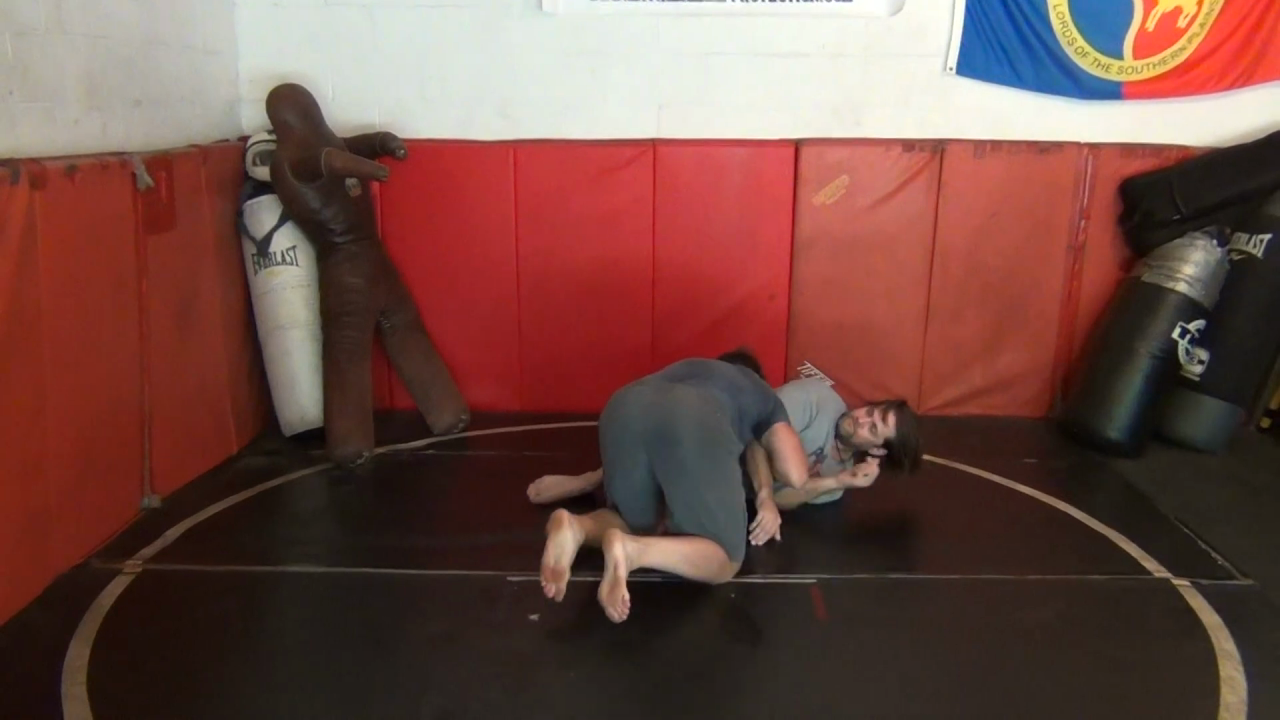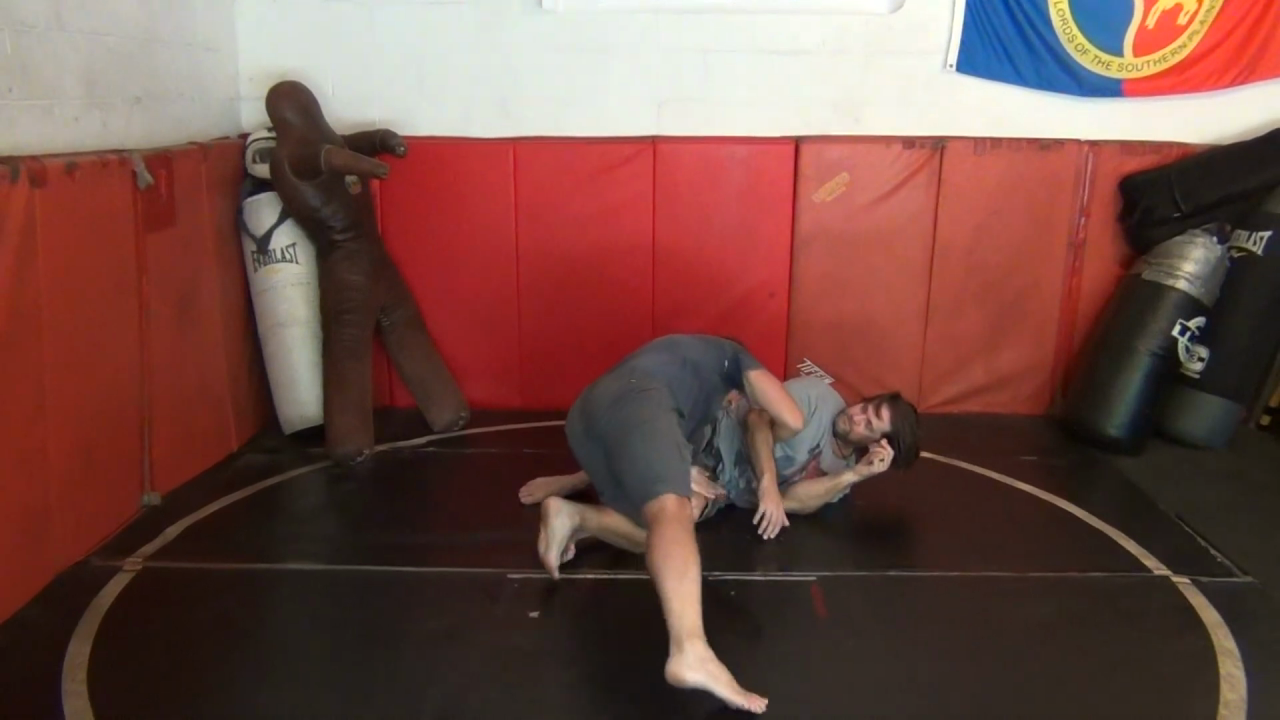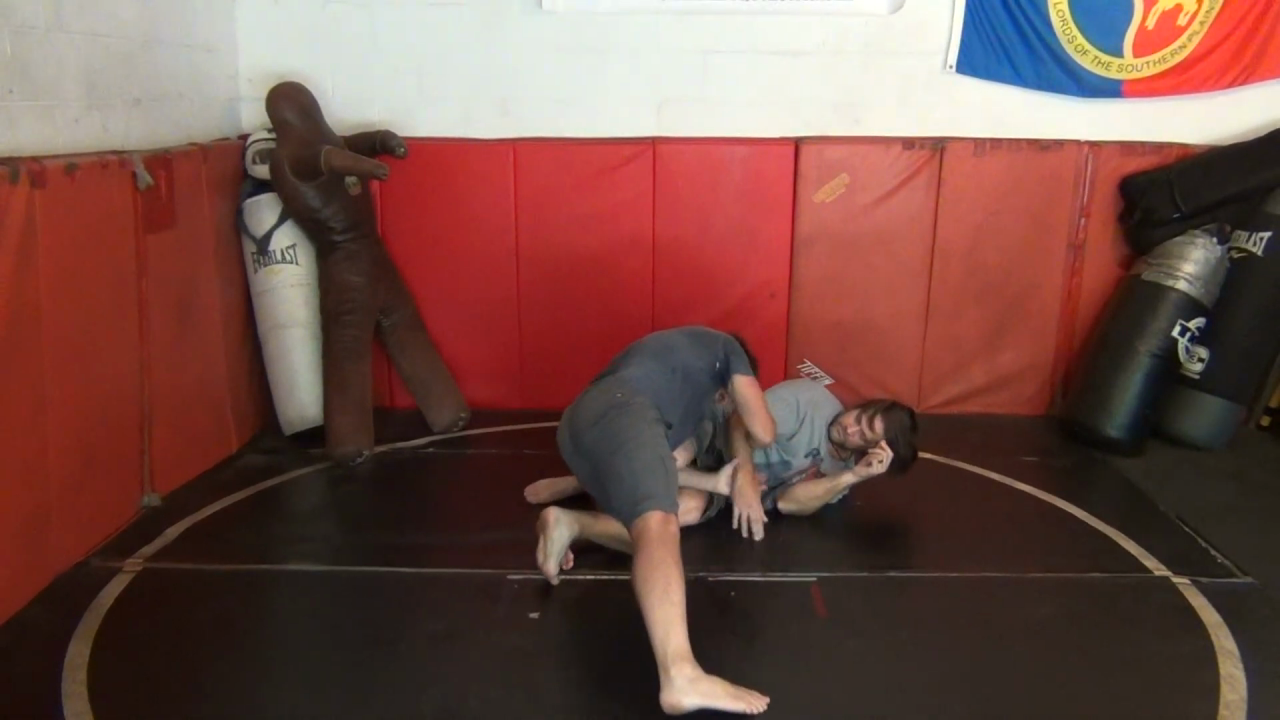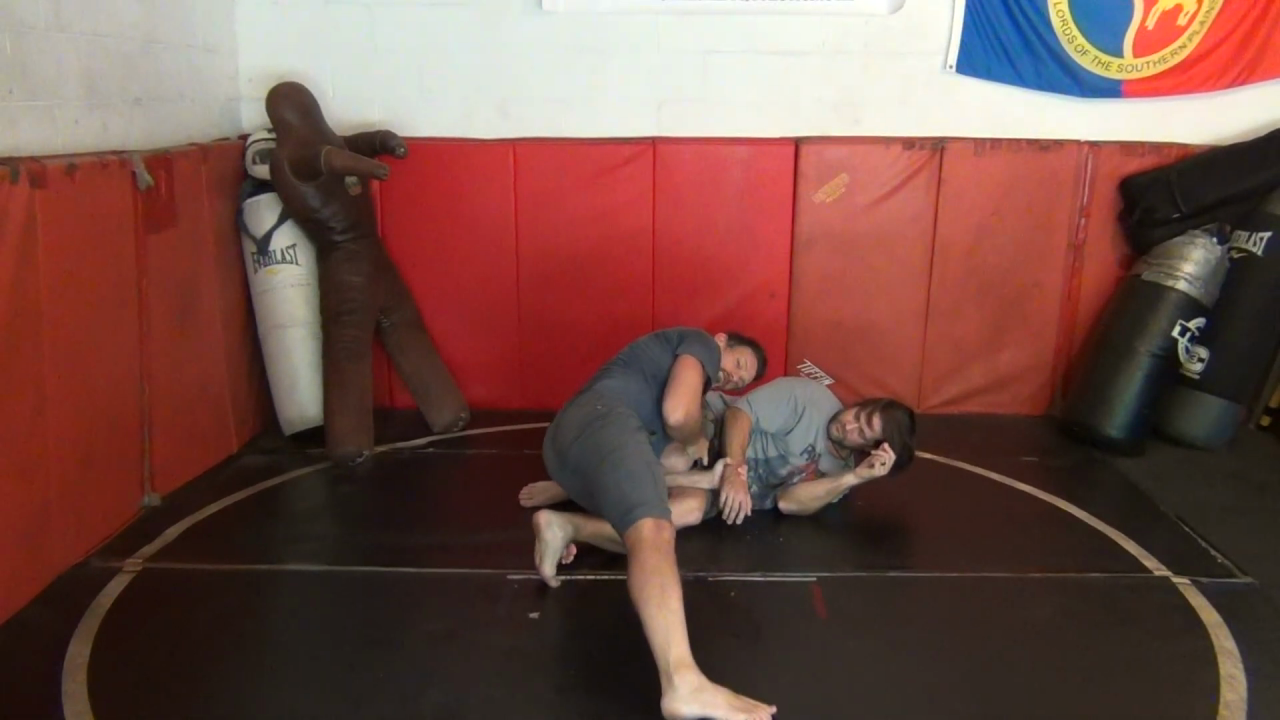
dt=0.7s
person 1, frame 1
left shoulder: (838, 475)
right shoulder: (820, 398)
left elbow: (783, 495)
left wrist: (849, 481)
right wrist: (764, 499)
right ankle: (582, 483)
person 1, frame 2
left shoulder: (842, 472)
right shoulder: (819, 397)
left elbow: (791, 502)
right elbow: (758, 419)
left wrist: (858, 474)
right wrist: (768, 483)
left hip: (723, 488)
right hip: (713, 434)
left knee: (693, 506)
right ankle: (571, 484)
person 1, frame 3
left shoulder: (841, 473)
right shoulder: (813, 397)
left elbow: (787, 502)
right elbow: (745, 422)
left wrist: (855, 477)
right wrist: (745, 479)
left hip: (732, 488)
right hip: (715, 432)
left knee: (691, 508)
right knee: (672, 459)
right ankle: (577, 485)
person 1, frame 4
left shoulder: (839, 472)
right shoulder: (811, 397)
left elbow: (789, 502)
right elbow: (739, 414)
left wrist: (857, 478)
right wrist: (734, 470)
left hip: (735, 487)
left knee: (690, 509)
right knee: (675, 462)
person 2, frame 1
left shoulder: (324, 145)
right shoulder: (291, 156)
left elbow: (348, 147)
right elbow: (309, 161)
left wrist: (383, 141)
right wrist: (340, 162)
left hip: (371, 258)
right hip: (346, 268)
left knee: (406, 331)
right knee: (347, 351)
left ankle: (447, 417)
right ankle: (351, 446)
person 2, frame 2
left shoulder: (325, 143)
right shoulder: (292, 155)
right elbow: (309, 157)
left wrist: (383, 138)
right wrist: (341, 159)
left hip: (371, 255)
right hip: (346, 265)
left knee: (406, 330)
right knee: (348, 349)
left ankle: (426, 420)
right ankle: (351, 445)
person 2, frame 3
left shoulder: (326, 144)
right shoulder: (291, 156)
right elbow: (310, 159)
left wrist: (383, 140)
right wrist: (340, 160)
left hip: (371, 257)
right hip: (346, 266)
left knee: (406, 331)
right knee: (348, 350)
left ankle: (447, 414)
right ankle: (351, 444)
person 2, frame 4
left shoulder: (326, 144)
right shoulder: (291, 156)
right elbow: (309, 158)
left wrist: (382, 139)
right wrist: (339, 160)
left hip: (370, 256)
right hip: (345, 266)
left knee: (406, 331)
right knee: (348, 349)
right ankle: (351, 445)
person 3, frame 1
left shoulder: (686, 368)
right shoulder: (761, 393)
right elbow: (795, 475)
right hip: (695, 423)
left knee: (635, 523)
right knee: (723, 561)
left ankle: (574, 527)
right ankle: (630, 550)
person 3, frame 2
left shoulder: (678, 356)
right shoulder: (731, 355)
right elbow: (791, 420)
left hip: (585, 411)
right hip: (635, 400)
left knee: (652, 526)
right knee: (671, 512)
left ankle: (571, 516)
right ankle: (690, 654)
person 3, frame 3
left shoulder: (670, 351)
right shoulder: (725, 348)
right elbow: (763, 433)
left hip: (575, 425)
right hip: (621, 411)
right knee: (659, 526)
left ankle: (568, 523)
right ankle: (680, 676)
person 3, frame 4
left shoulder: (667, 359)
right shoulder: (700, 343)
right elbow: (678, 412)
right wrist: (696, 441)
left hip: (561, 439)
right hip: (603, 421)
left knee: (656, 529)
right knee: (652, 534)
left ankle: (563, 525)
right ankle: (684, 685)
